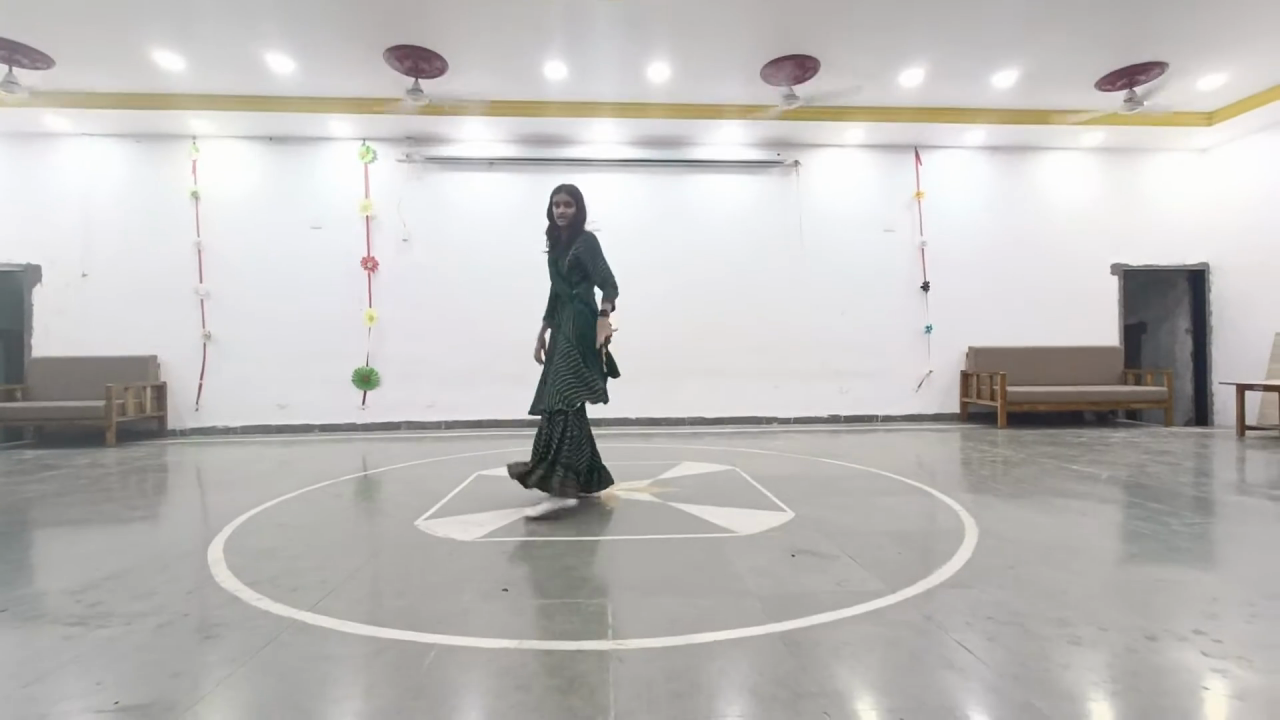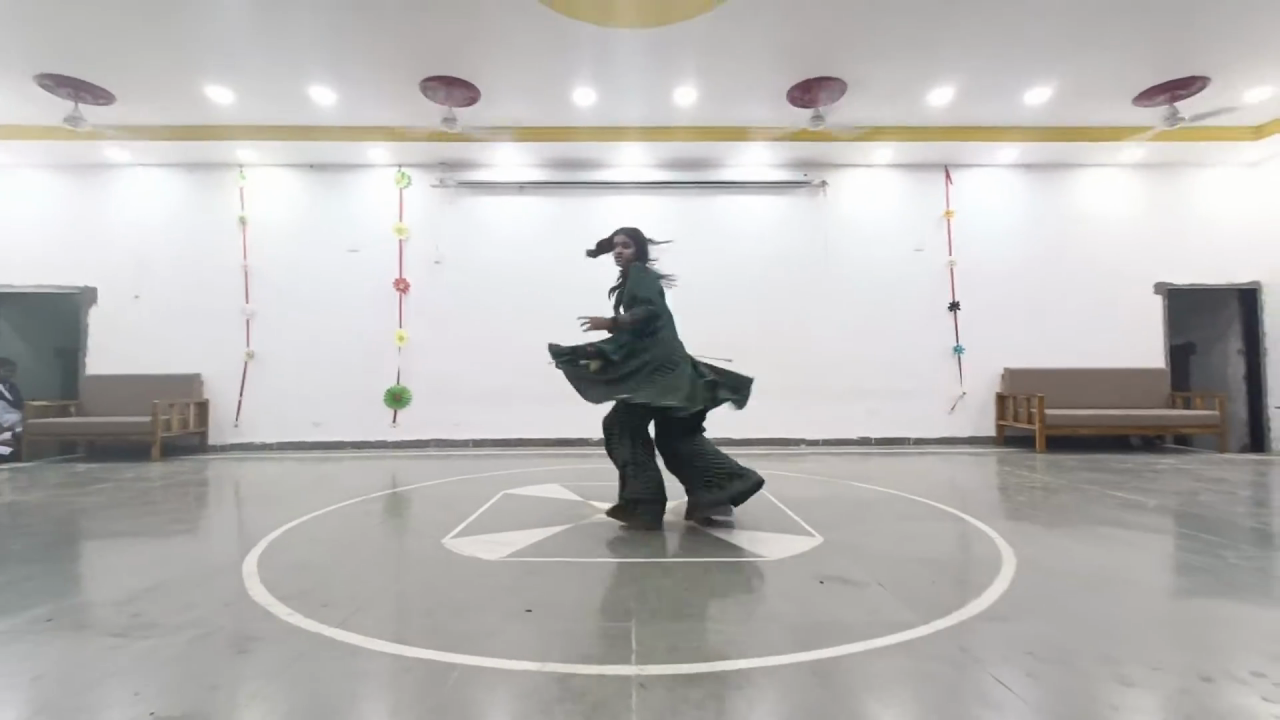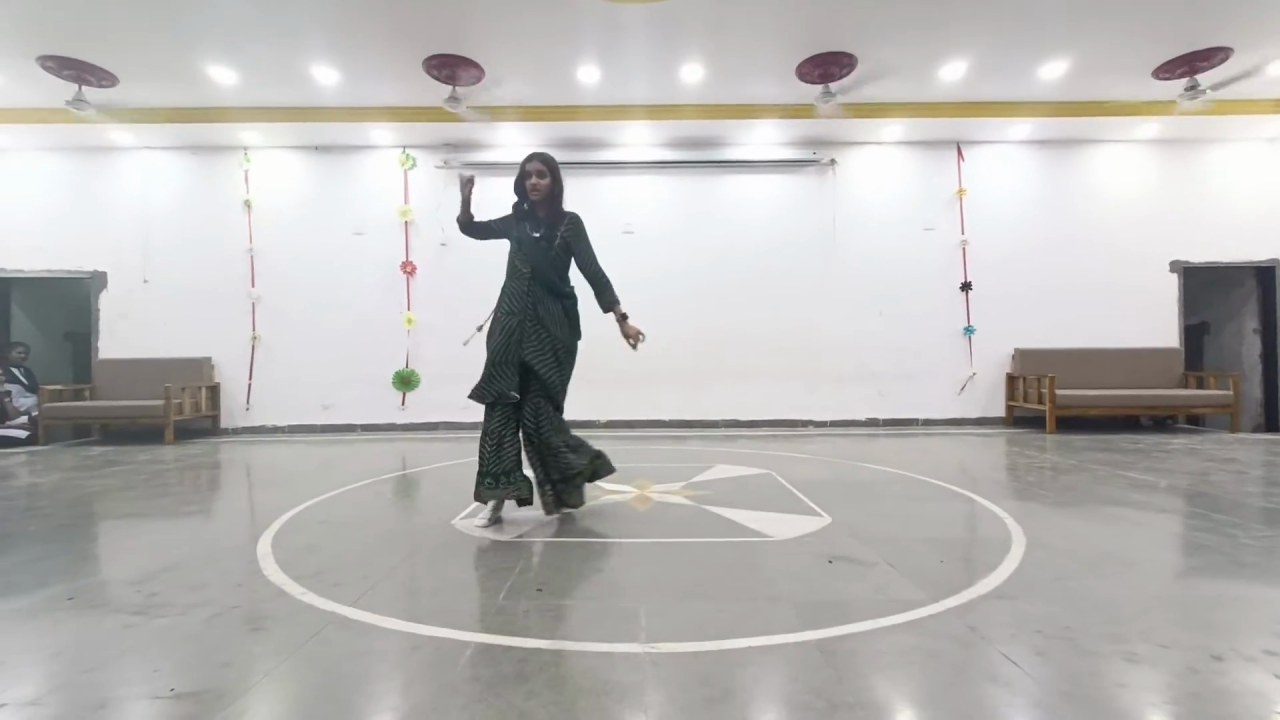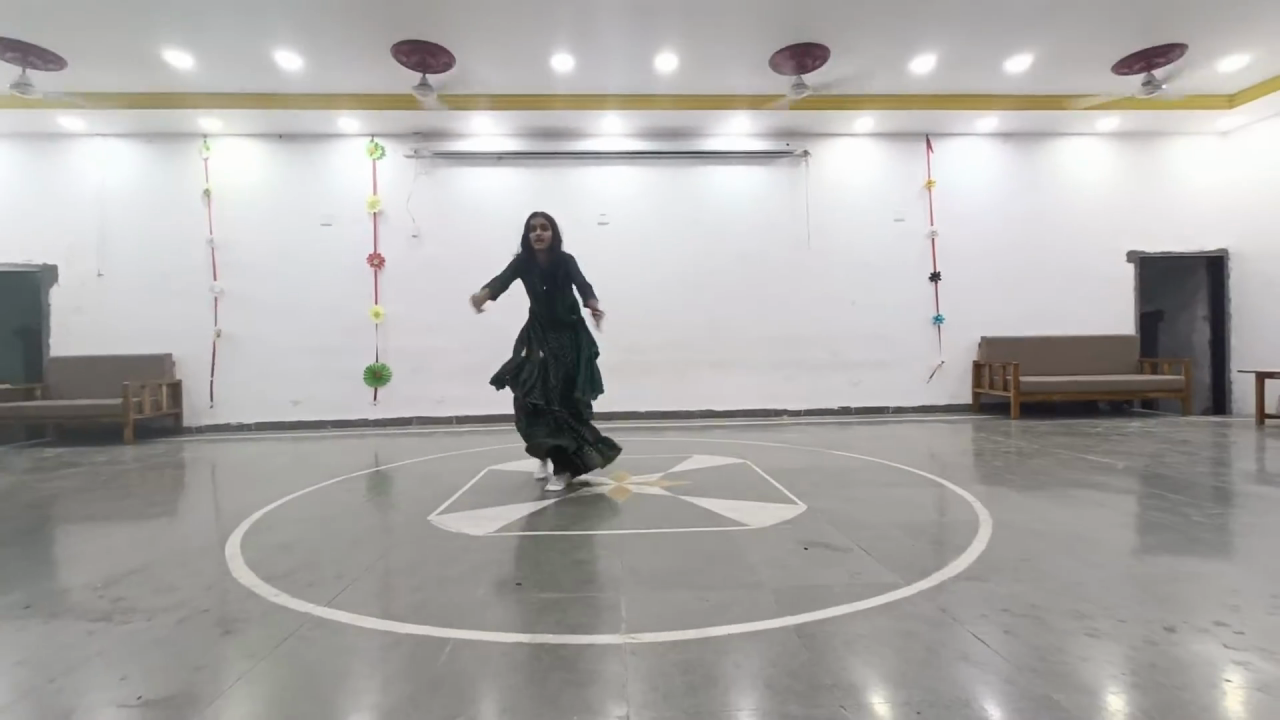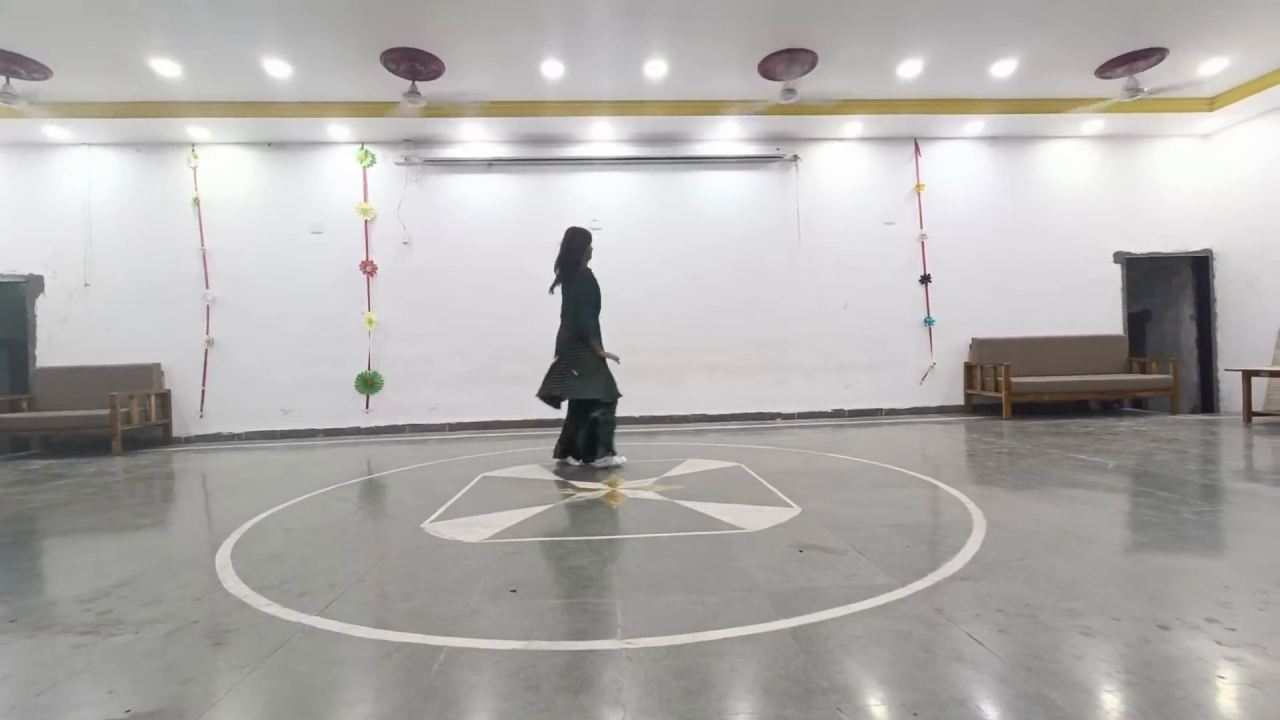
dt=1s
person 1, frame 1
left shoulder: (585, 240)
right shoulder: (556, 244)
left elbow: (608, 284)
left wrist: (605, 317)
right wrist: (542, 332)
left hip: (579, 329)
right hip: (560, 328)
left knee: (563, 402)
right knee: (560, 404)
left ankle: (561, 490)
right ankle: (583, 480)
person 1, frame 2
left shoulder: (639, 272)
right shoulder: (634, 281)
left elbow: (652, 310)
left wrist: (611, 322)
left hip: (655, 361)
right hip: (666, 362)
left knee: (624, 428)
right knee: (678, 436)
left ankle: (643, 509)
right ankle: (711, 501)
person 1, frame 3
left shoulder: (569, 224)
right shoulder: (518, 221)
left elbow: (594, 274)
right elbow: (471, 228)
left wrist: (622, 319)
right wrist: (465, 197)
left hip: (552, 323)
right hip: (512, 321)
left knee: (540, 409)
right knee: (501, 405)
left ankle: (563, 486)
right ankle: (497, 496)
person 1, frame 4
left shoulder: (565, 261)
right shoulder: (523, 263)
left elbow: (584, 287)
right elbow: (499, 283)
left wrist: (594, 310)
right wrist: (480, 298)
left hip: (569, 338)
right hip: (537, 337)
left knee: (562, 402)
right knee: (528, 398)
left ankle: (561, 468)
right ankle: (545, 454)
person 1, frame 5
left shoulder: (567, 273)
right shoulder: (583, 274)
right elbow: (584, 315)
right wrist: (599, 348)
left hip: (571, 340)
right hip: (579, 343)
left knee: (581, 398)
right knee: (598, 397)
left ankle: (566, 451)
right ankle: (600, 454)
